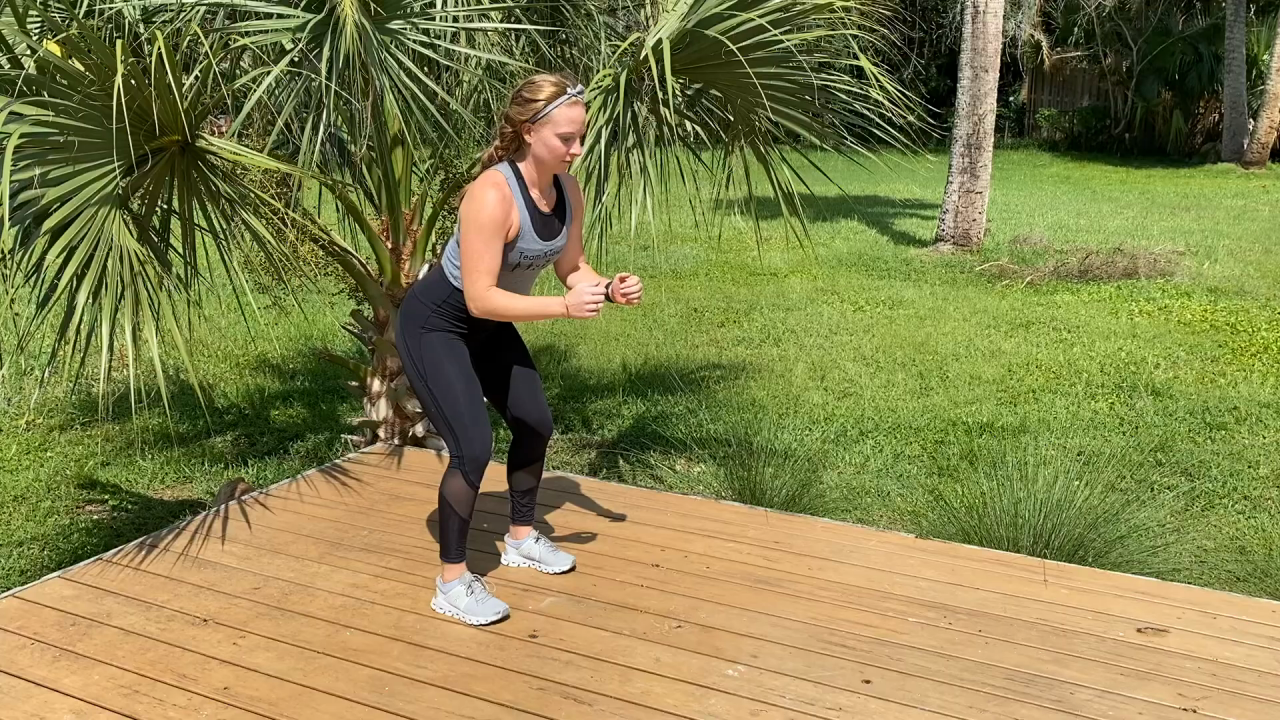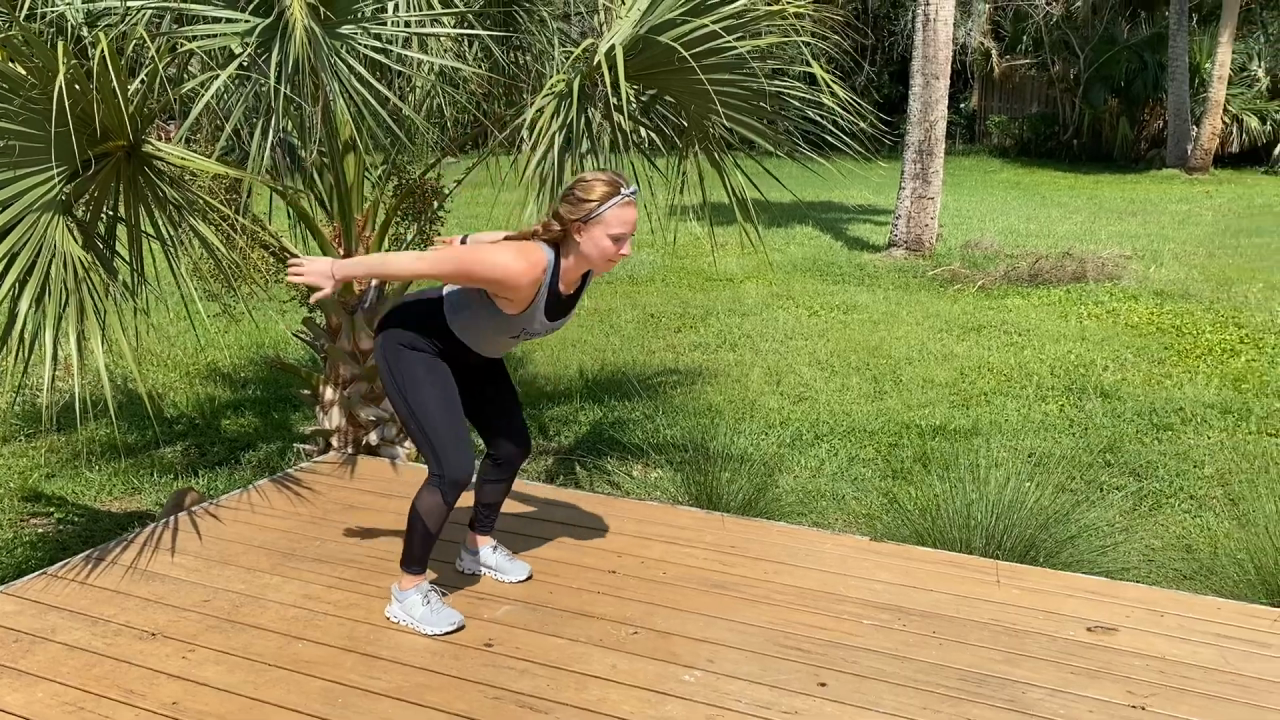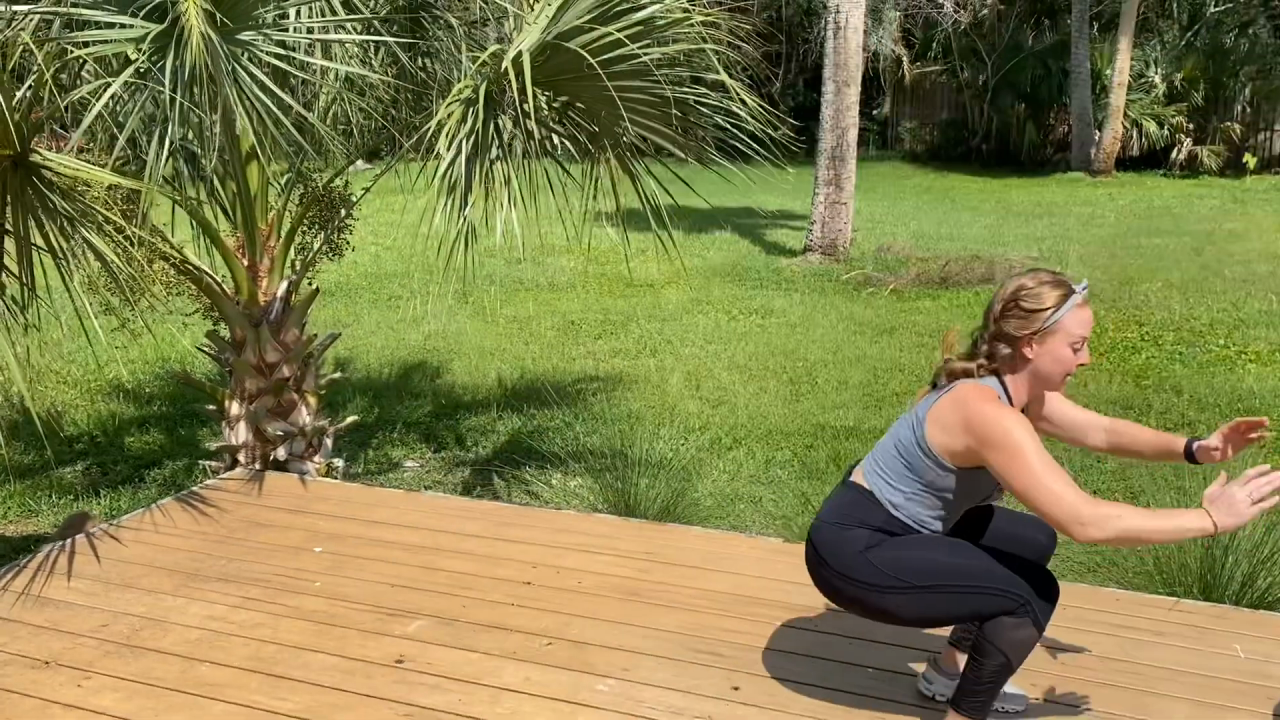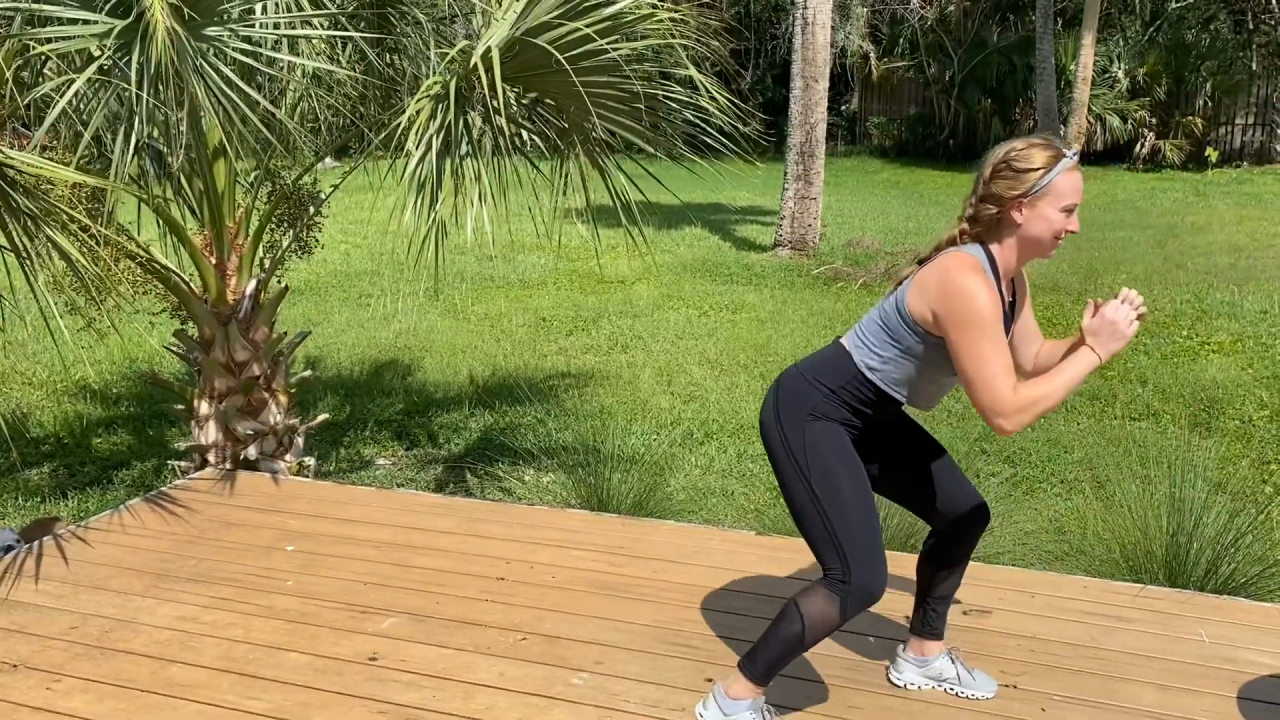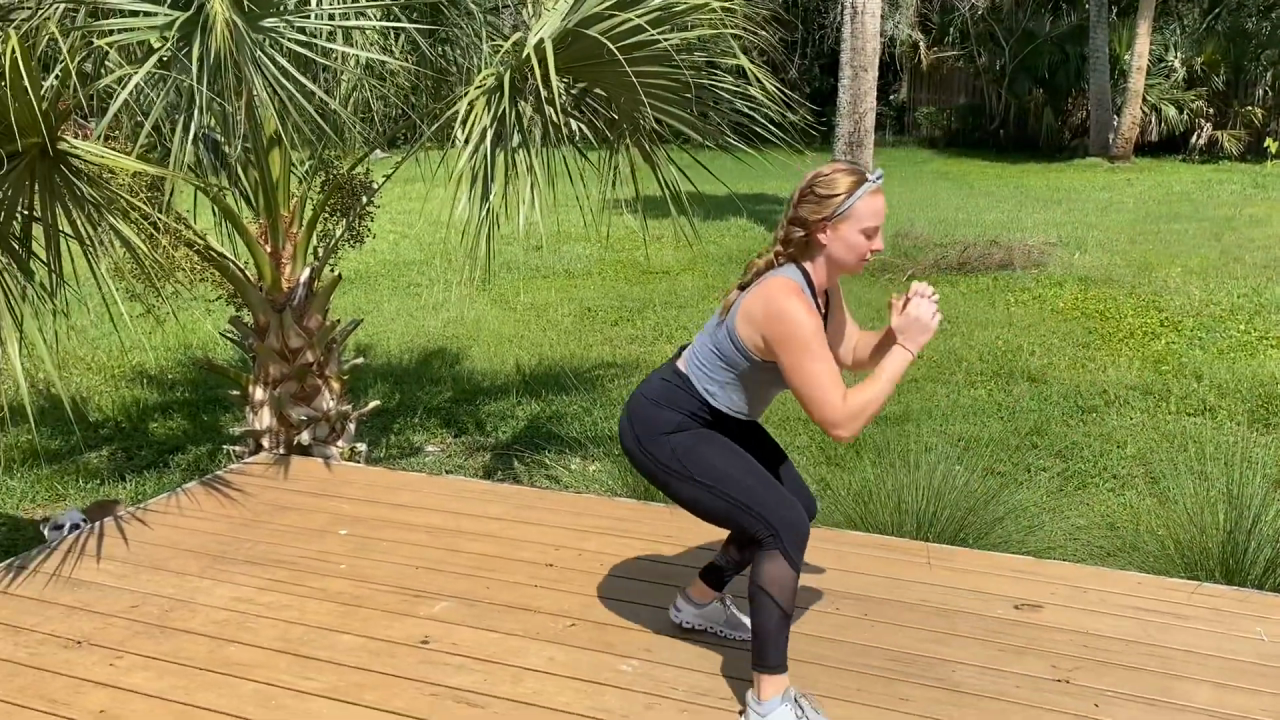
dt=1s
person 1, frame 1
left shoulder: (567, 191)
right shoulder: (492, 196)
left elbow: (572, 269)
right elbow: (480, 298)
left wrist: (610, 289)
right wrist: (565, 308)
left hip: (488, 325)
right hip: (435, 324)
left knee: (536, 423)
right knee: (473, 447)
left ankle: (521, 537)
right ankle: (452, 582)
person 1, frame 2
left shoulder: (582, 261)
right shoulder: (526, 268)
left elbow: (512, 239)
right elbow: (418, 262)
left wrist: (466, 244)
right wrist: (339, 271)
left hip: (472, 345)
right hip: (412, 337)
left knee: (512, 447)
right knee: (451, 468)
left ankle: (480, 545)
right ankle: (410, 587)
person 1, frame 3
left shoulder: (1018, 384)
right shoulder: (986, 414)
left elbow: (1101, 431)
right elbow: (1086, 522)
left wrist: (1193, 448)
right wrist: (1210, 518)
left hip: (893, 525)
right hip: (852, 553)
left knee: (1034, 543)
right knee: (1032, 595)
left ankle: (948, 670)
person 1, frame 4
left shoulder: (1005, 273)
right shoulder: (966, 283)
left elbow: (1030, 361)
right elbow: (1006, 411)
left wrist: (1088, 337)
right wrist: (1094, 350)
left hip: (861, 413)
right hip: (808, 414)
left knee: (965, 514)
right knee: (858, 579)
left ankle: (922, 656)
person 1, frame 5
left shoulder: (820, 282)
right shoulder: (787, 302)
left elbow: (853, 356)
right elbow: (839, 420)
left wrist: (901, 328)
right wrist: (909, 346)
left hip: (709, 414)
right hip: (661, 427)
left knee: (795, 507)
right knee: (785, 526)
left ankle: (699, 601)
